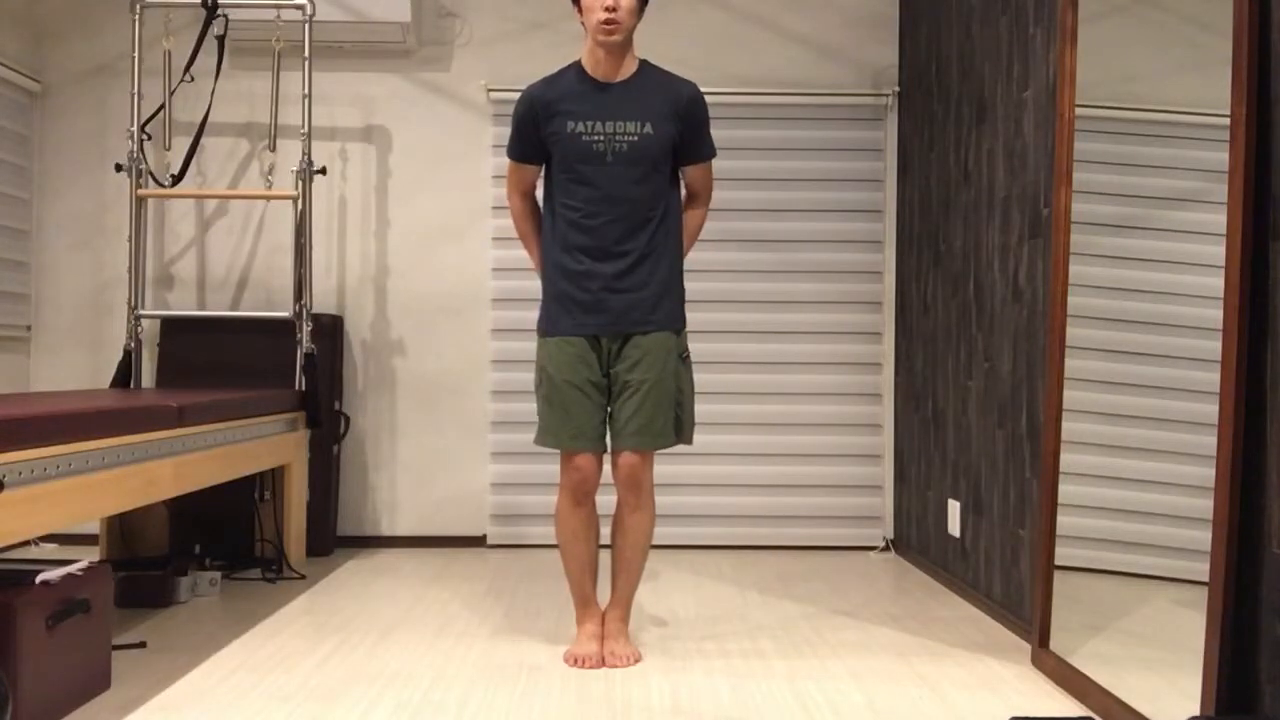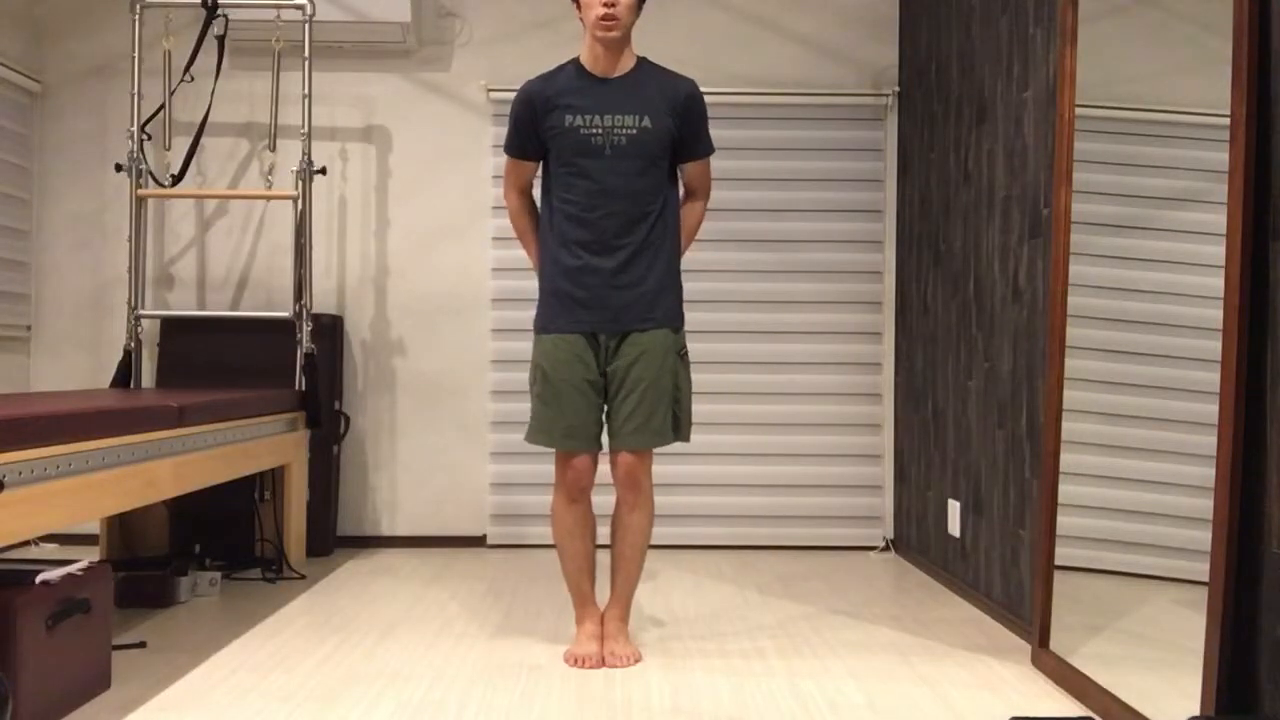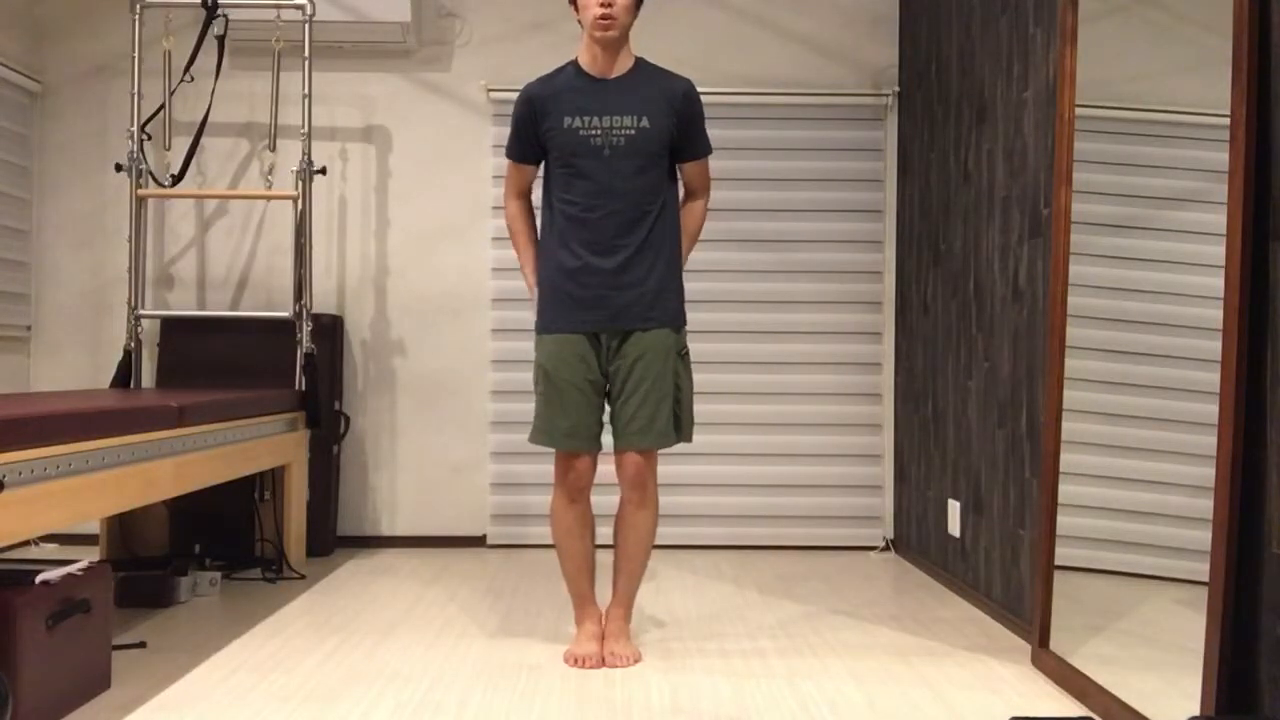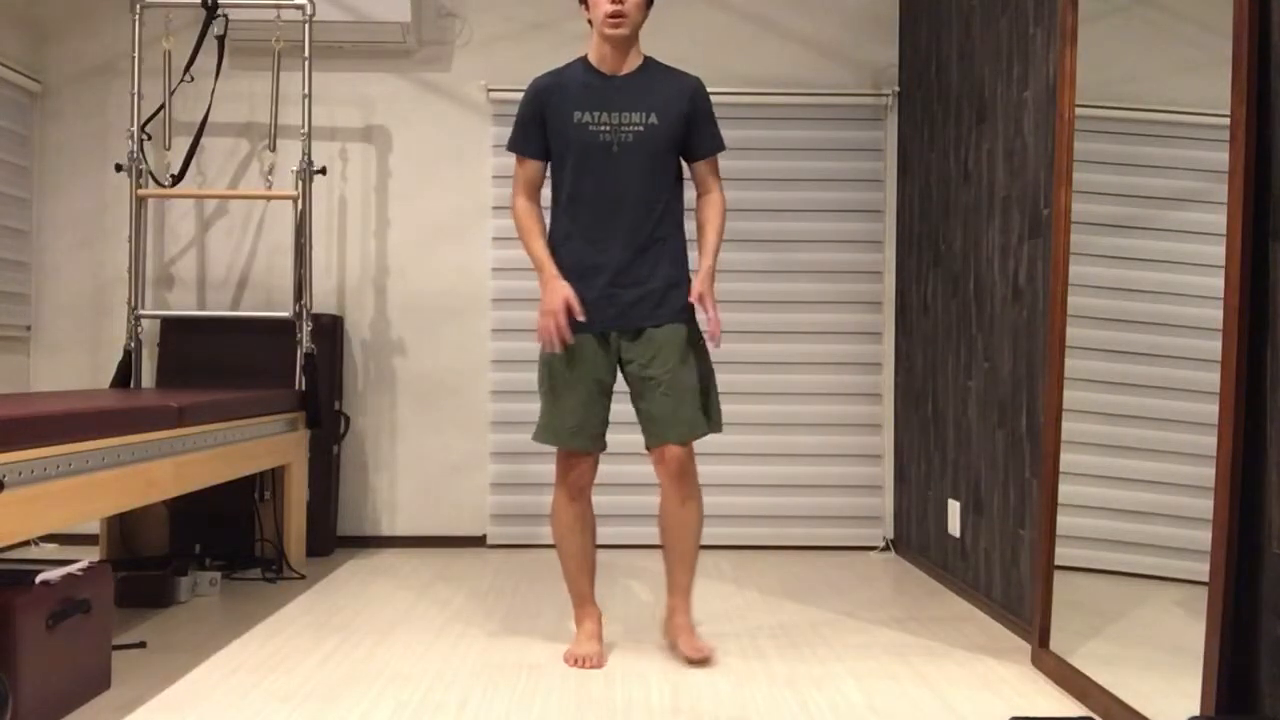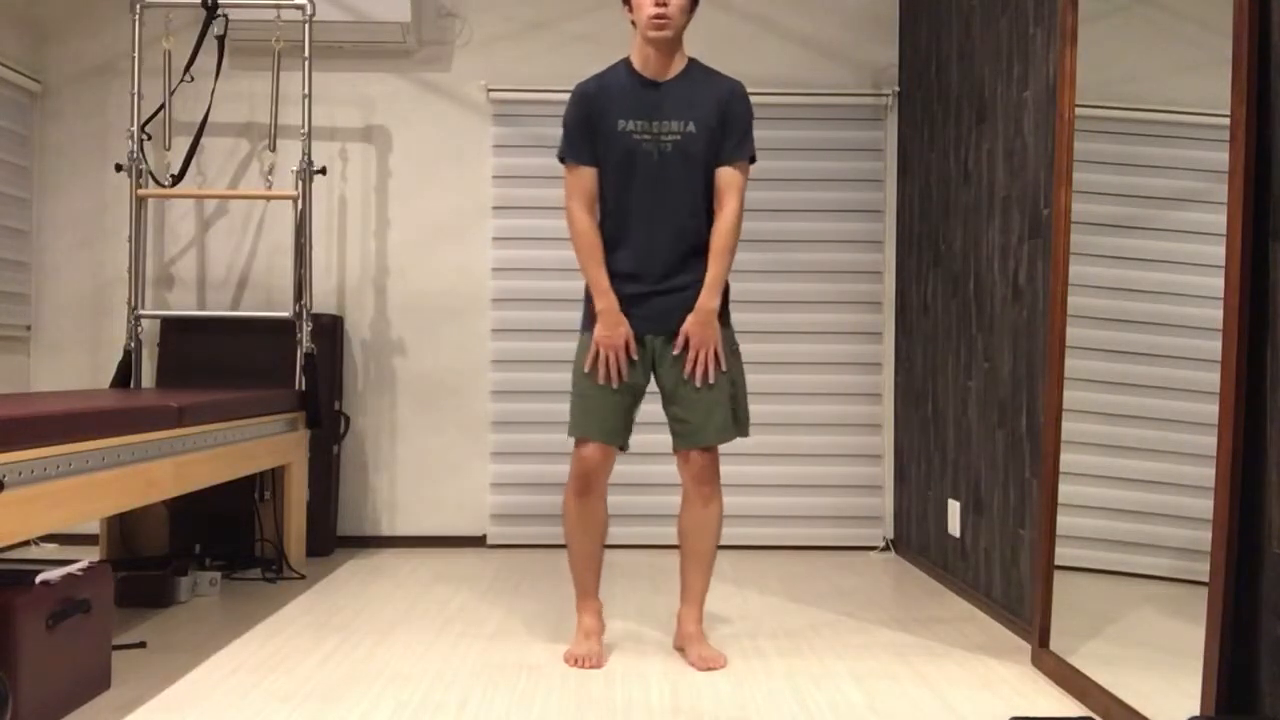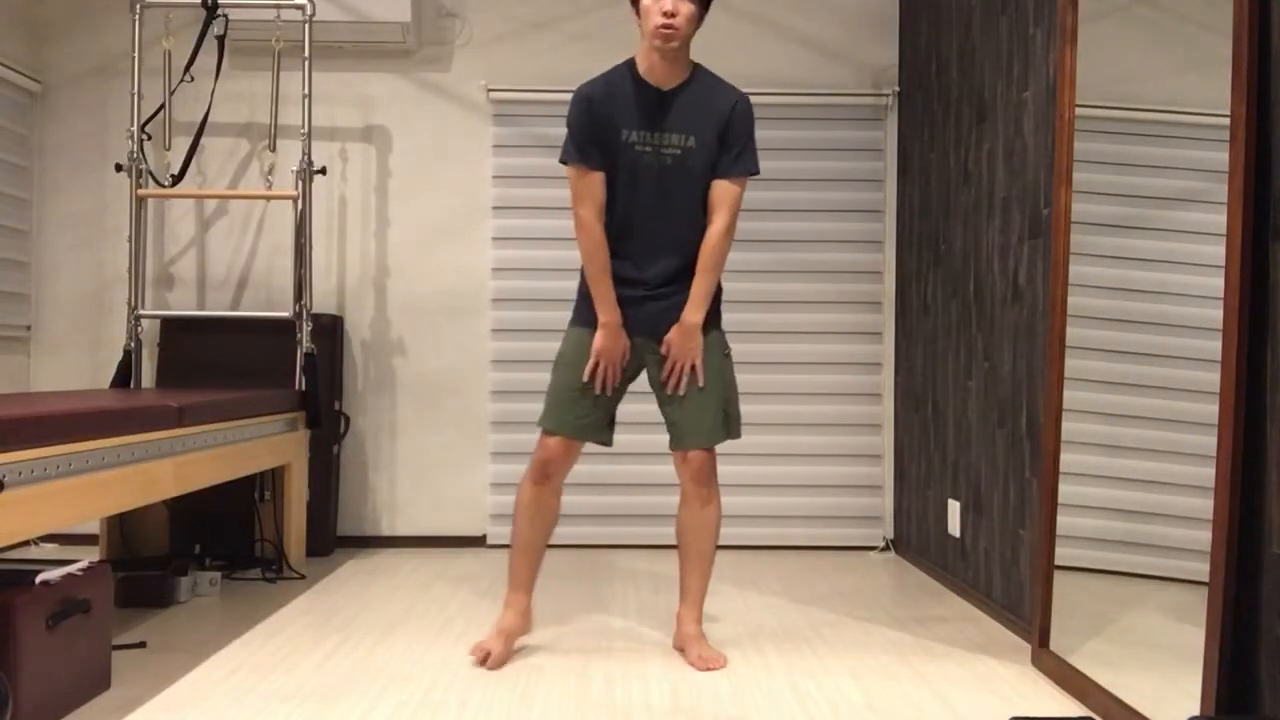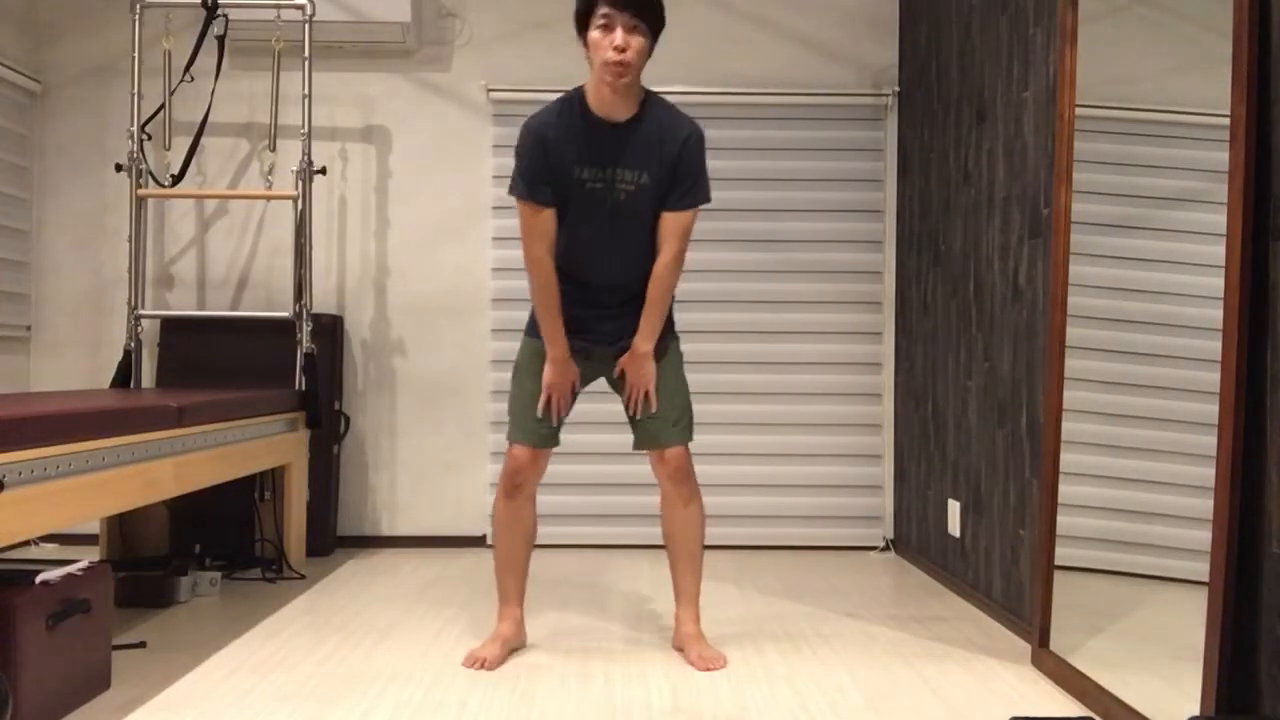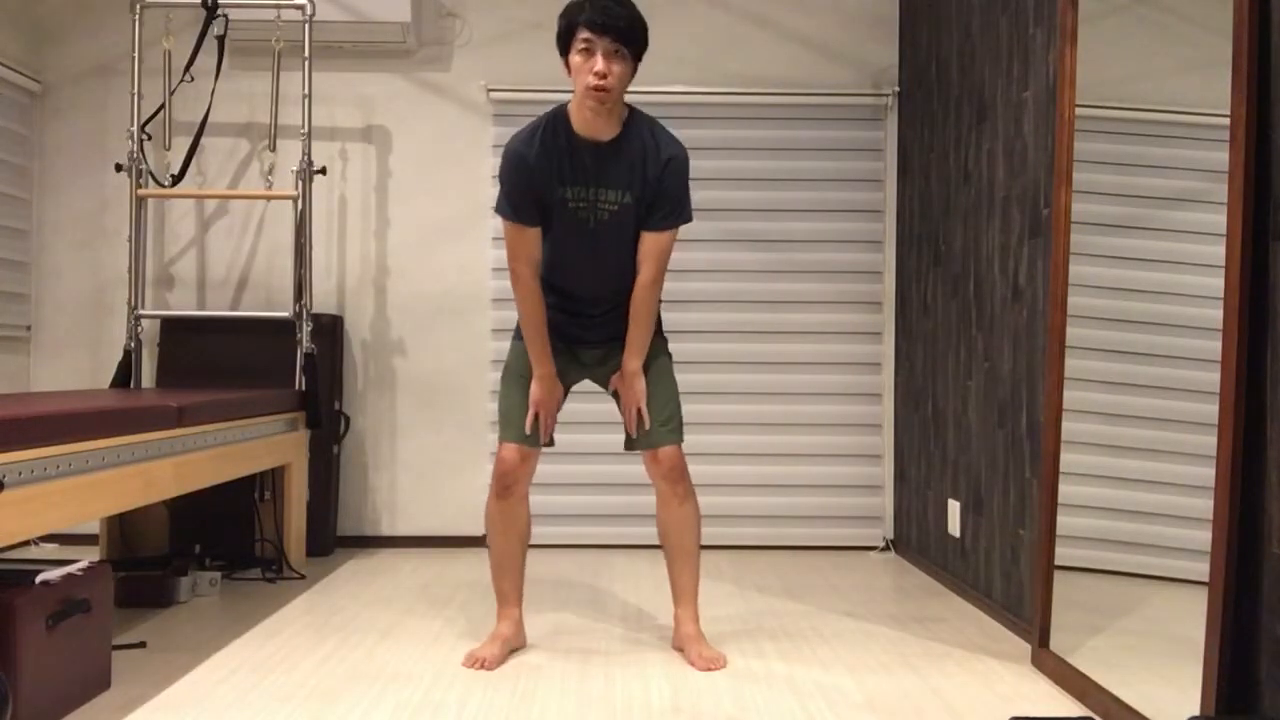
dt=0.4s
person 1, frame 1
left shoulder: (679, 99)
right shoulder: (543, 100)
left elbow: (698, 195)
right elbow: (521, 194)
left wrist: (658, 267)
right wrist: (553, 272)
left hip: (651, 320)
right hip: (569, 320)
left knee: (634, 473)
right knee: (579, 474)
left ankle: (619, 619)
right ankle: (585, 619)
person 1, frame 2
left shoulder: (677, 95)
right shoulder: (541, 95)
left elbow: (696, 193)
right elbow: (517, 190)
left wrist: (656, 264)
right wrist: (552, 267)
left hip: (649, 317)
right hip: (565, 316)
left knee: (633, 471)
right knee: (573, 472)
left ankle: (618, 618)
right ankle: (585, 617)
person 1, frame 3
left shoulder: (674, 95)
right shoulder: (541, 98)
left elbow: (696, 193)
right elbow: (517, 196)
left wrist: (662, 268)
right wrist: (538, 280)
left hip: (650, 316)
right hip: (567, 316)
left knee: (638, 472)
right knee: (573, 472)
left ankle: (620, 617)
right ankle: (585, 619)
person 1, frame 4
left shoulder: (682, 93)
right shoulder: (549, 93)
left elbow: (710, 189)
right elbow: (524, 195)
left wrist: (705, 270)
right wrist: (550, 276)
left hip: (662, 310)
right hip: (579, 310)
left knee: (677, 462)
right knee: (574, 471)
left ankle: (680, 613)
right ankle: (586, 618)
person 1, frame 5
left shoulder: (724, 97)
right shoulder: (594, 97)
left elbow: (729, 207)
right elbow: (581, 210)
left wrist: (708, 306)
right wrist: (606, 309)
left hip: (694, 312)
right hip: (615, 311)
left knee: (700, 466)
right knee: (588, 464)
left ankle: (690, 622)
right ankle: (588, 616)
person 1, frame 6
left shoulder: (727, 107)
right shoulder: (597, 100)
left elbow: (721, 222)
right elbow: (588, 217)
left wrist: (692, 322)
right wrist: (610, 321)
left hip: (687, 315)
right hip: (603, 312)
left knee: (698, 467)
right knee: (550, 456)
left ankle: (689, 623)
right ankle: (516, 609)
person 1, frame 7
left shoulder: (679, 136)
right shoulder: (545, 131)
left elbow: (670, 252)
right elbow: (539, 251)
left wrist: (643, 348)
right wrist: (557, 353)
left hip: (643, 326)
right hip: (558, 325)
left knee: (675, 466)
right knee: (520, 466)
left ankle: (688, 624)
right ankle: (510, 621)
person 1, frame 8
left shoulder: (663, 154)
right shoulder: (528, 150)
left elbow: (649, 272)
right elbow: (523, 270)
left wrist: (632, 366)
right wrist: (543, 372)
left hip: (631, 330)
right hip: (548, 328)
left knee: (669, 464)
right knee: (510, 467)
left ankle: (687, 623)
right ankle: (509, 622)
